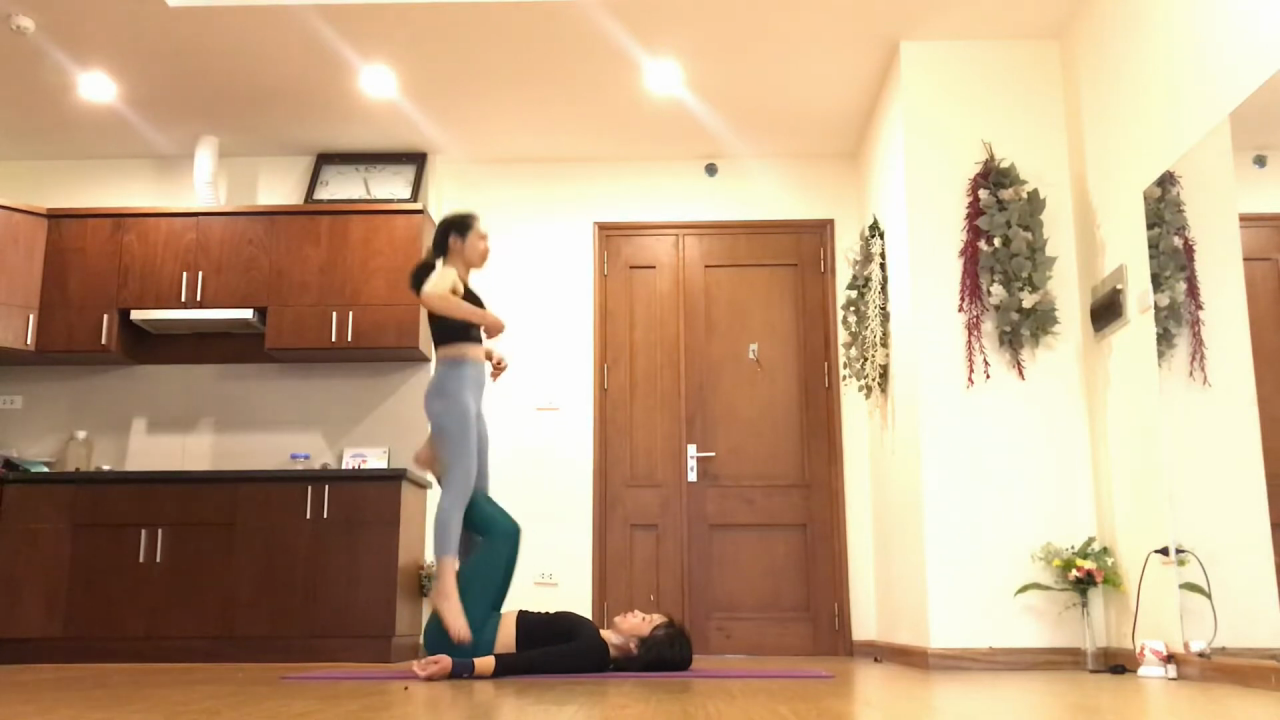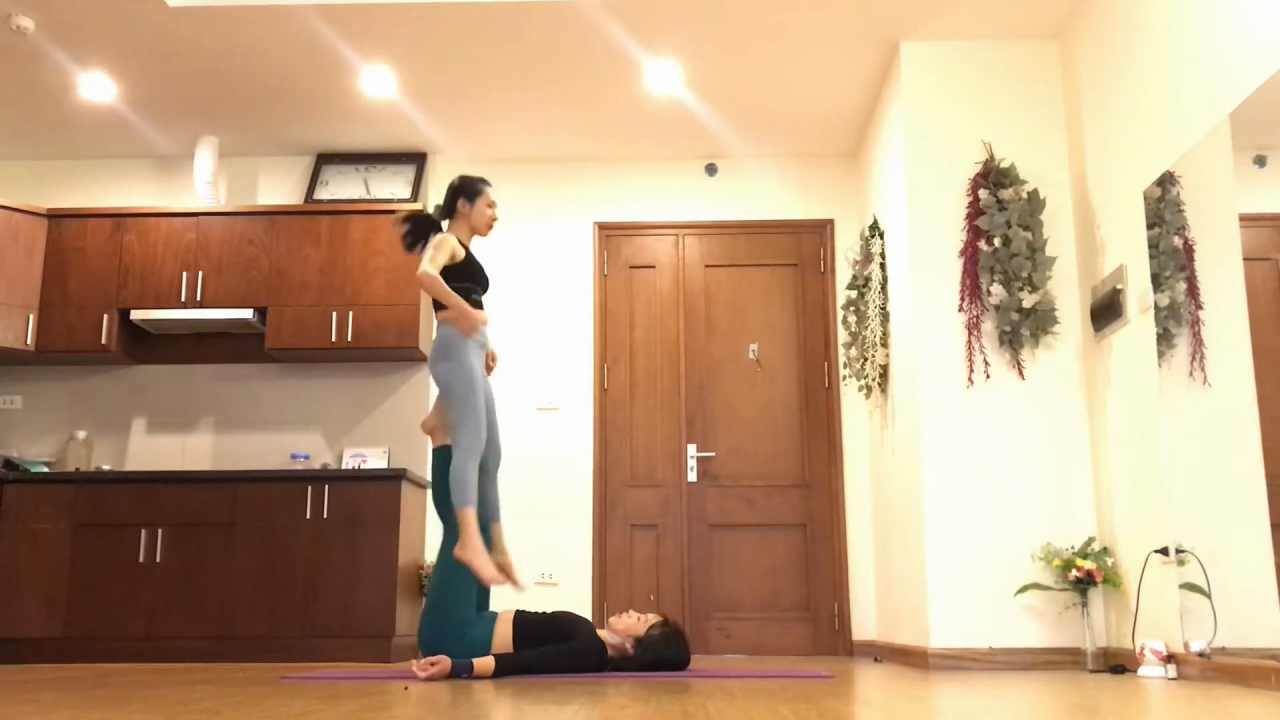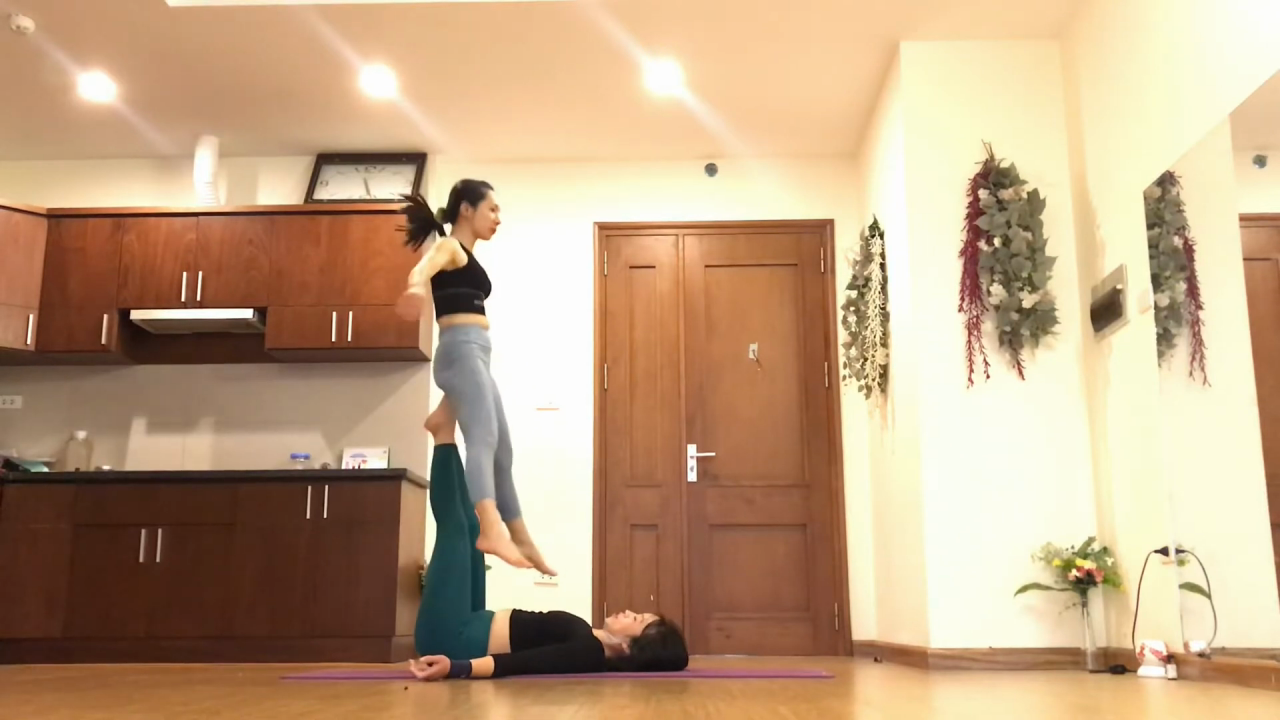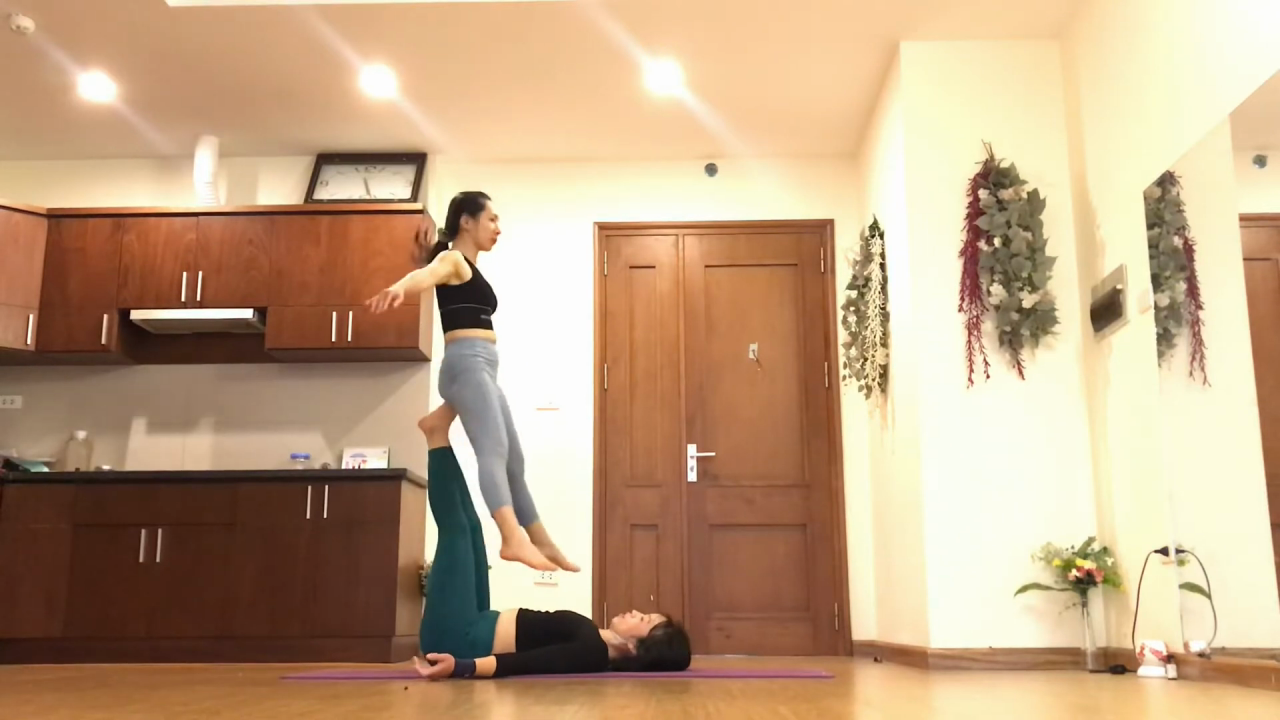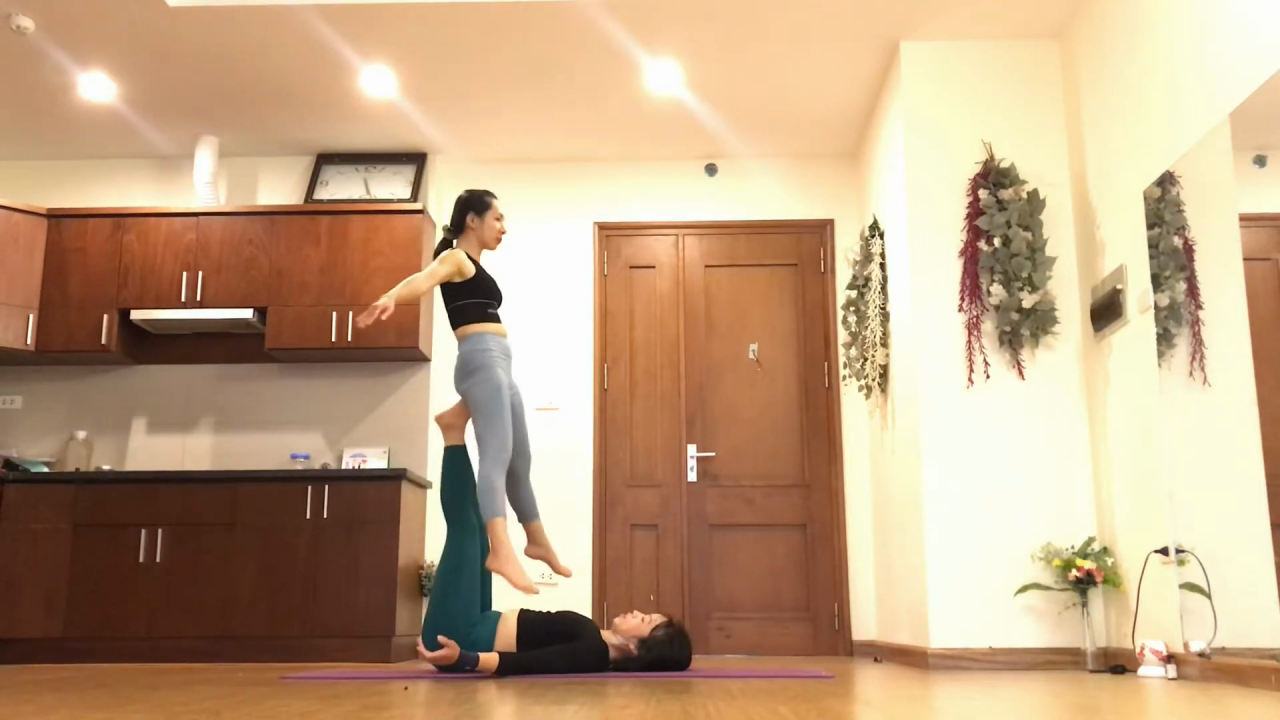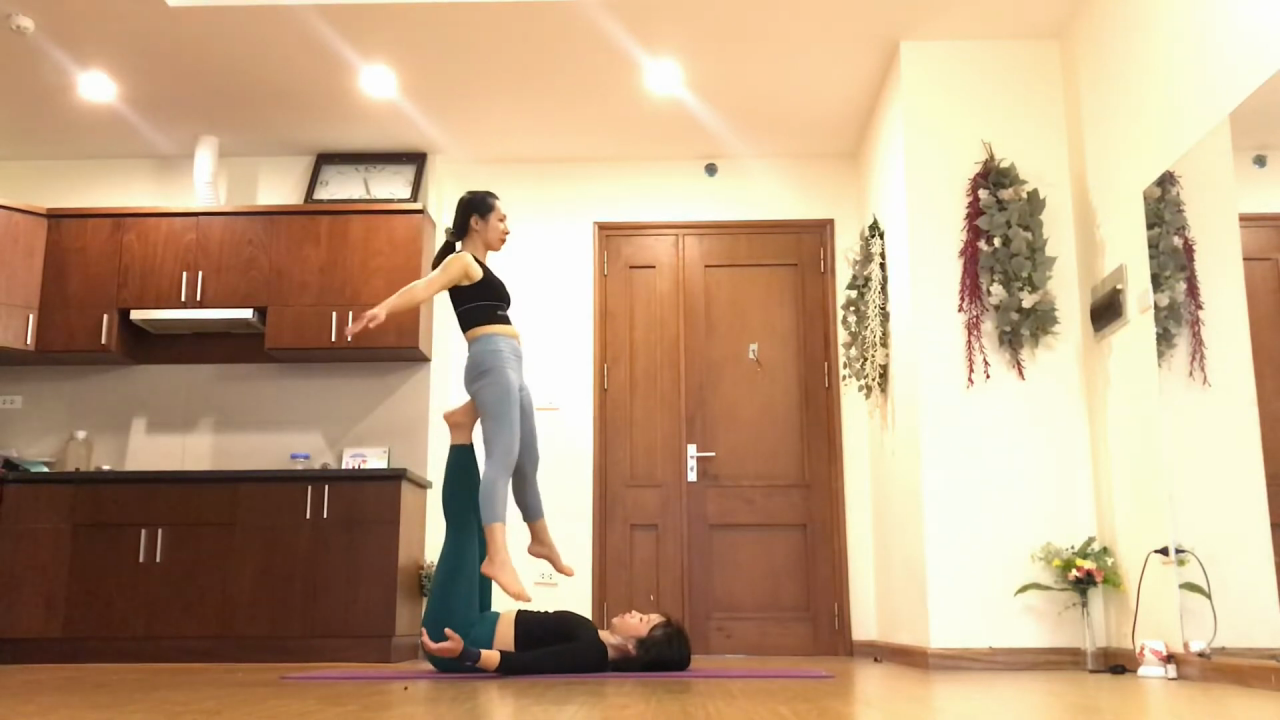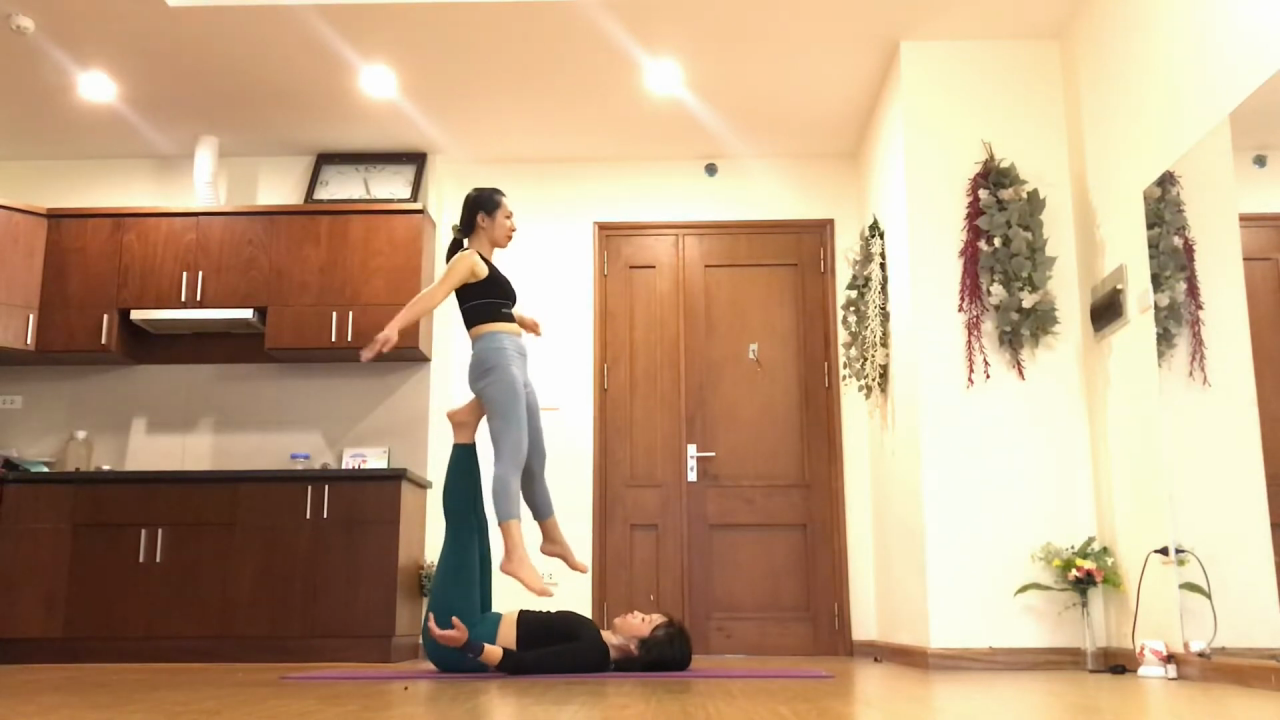
dt=0.2s
person 1, frame 1
left shoulder: (462, 285)
right shoulder: (444, 274)
right elbow: (428, 296)
left wrist: (489, 354)
right wrist: (484, 318)
left hip: (468, 393)
right hip: (453, 387)
left knee: (478, 495)
right knee: (460, 487)
left ankle: (457, 583)
right ankle: (446, 588)
person 1, frame 2
left shoulder: (464, 251)
right shoulder: (445, 241)
right elbow: (425, 274)
left wrist: (484, 343)
right wrist: (462, 309)
left hip: (469, 353)
right hip: (456, 349)
left knee: (490, 453)
right knee: (471, 442)
left ankle: (496, 547)
right ankle: (470, 538)
person 1, frame 3
left shoulder: (466, 256)
right shoulder: (448, 247)
right elbow: (422, 270)
right wrist: (416, 287)
left hip: (474, 355)
right hip: (461, 351)
left knee: (501, 453)
right knee: (484, 439)
left ankle: (521, 540)
right ankle: (492, 531)
person 1, frame 4
left shoulder: (470, 269)
right shoulder: (452, 260)
right elbow: (422, 276)
right wrist: (399, 288)
left hip: (483, 368)
right hip: (467, 364)
left knee: (513, 461)
right knee: (494, 450)
left ankle: (540, 542)
right ankle: (514, 538)
person 1, frame 5
left shoulder: (474, 267)
right shoulder: (456, 258)
right elbow: (421, 279)
right wrist: (389, 298)
left hip: (497, 366)
right hip: (482, 360)
left knee: (519, 460)
right knee: (497, 455)
left ankle: (537, 541)
right ankle: (501, 550)
person 1, frame 6
left shoulder: (480, 269)
right shoulder: (462, 261)
right elbow: (423, 288)
right wrist: (383, 308)
left hip: (508, 365)
right hip: (492, 361)
left knee: (526, 462)
right knee: (502, 458)
left ankle: (541, 539)
right ankle: (497, 556)
person 1, frame 7
left shoulder: (486, 267)
right shoulder: (468, 259)
right elbow: (431, 295)
left wrist: (519, 319)
right wrist: (394, 327)
left hip: (512, 362)
right hip: (496, 358)
left knee: (534, 460)
right knee: (512, 455)
left ankle: (553, 538)
right ankle: (515, 553)
person 2, frame 1
left shoulder: (593, 653)
right shoulder: (595, 641)
left elbow: (522, 663)
left wrist: (458, 666)
left hip: (461, 639)
right hip: (472, 635)
left knee: (502, 532)
right knee: (503, 533)
person 2, frame 2
left shoulder: (590, 651)
right shoulder: (593, 643)
left elbow: (518, 664)
left wrist: (458, 666)
left hip: (454, 641)
left knee: (462, 531)
left ankle: (442, 435)
person 2, frame 3
left shoulder: (588, 653)
right shoulder: (588, 642)
left elbow: (517, 665)
left wrist: (455, 667)
left hip: (452, 642)
right hip: (466, 634)
left knee: (455, 528)
left ankle: (445, 434)
right ankle: (445, 432)
person 2, frame 4
left shoulder: (592, 653)
right shoulder: (593, 640)
left elbow: (519, 664)
left wrist: (460, 666)
left hip: (456, 642)
right hip: (469, 634)
left knee: (455, 529)
left ankle: (438, 434)
person 2, frame 5
left shoulder: (594, 653)
right shoulder: (595, 641)
left elbow: (520, 664)
left wrist: (463, 658)
left hip: (460, 641)
right hip: (473, 636)
left knee: (464, 530)
left ankle: (454, 432)
person 2, frame 6
left shoulder: (592, 654)
right shoulder: (593, 642)
left elbow: (520, 664)
left wrist: (464, 653)
left hip: (452, 637)
right hip: (472, 634)
left knee: (463, 530)
left ankle: (462, 430)
person 2, frame 7
left shoulder: (594, 654)
right shoulder: (595, 642)
left elbow: (521, 663)
left wrist: (468, 644)
left hip: (454, 642)
right hip: (474, 632)
left knee: (463, 530)
left ankle: (465, 430)
